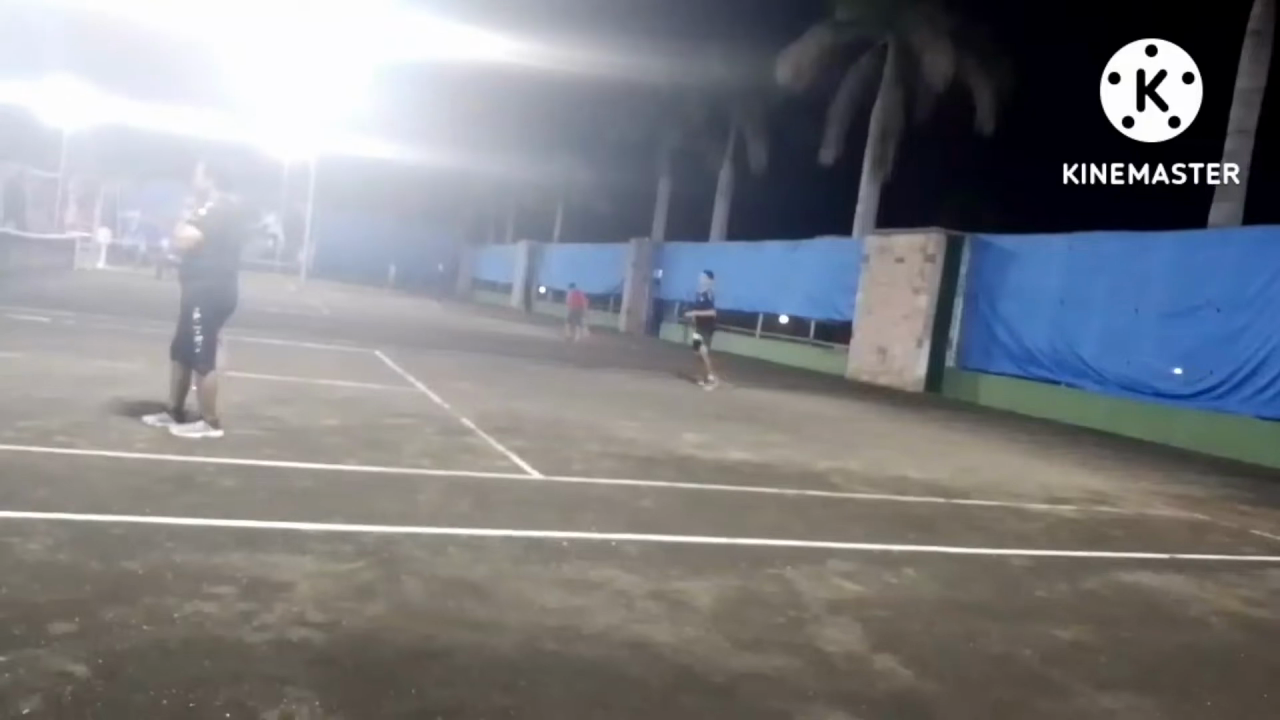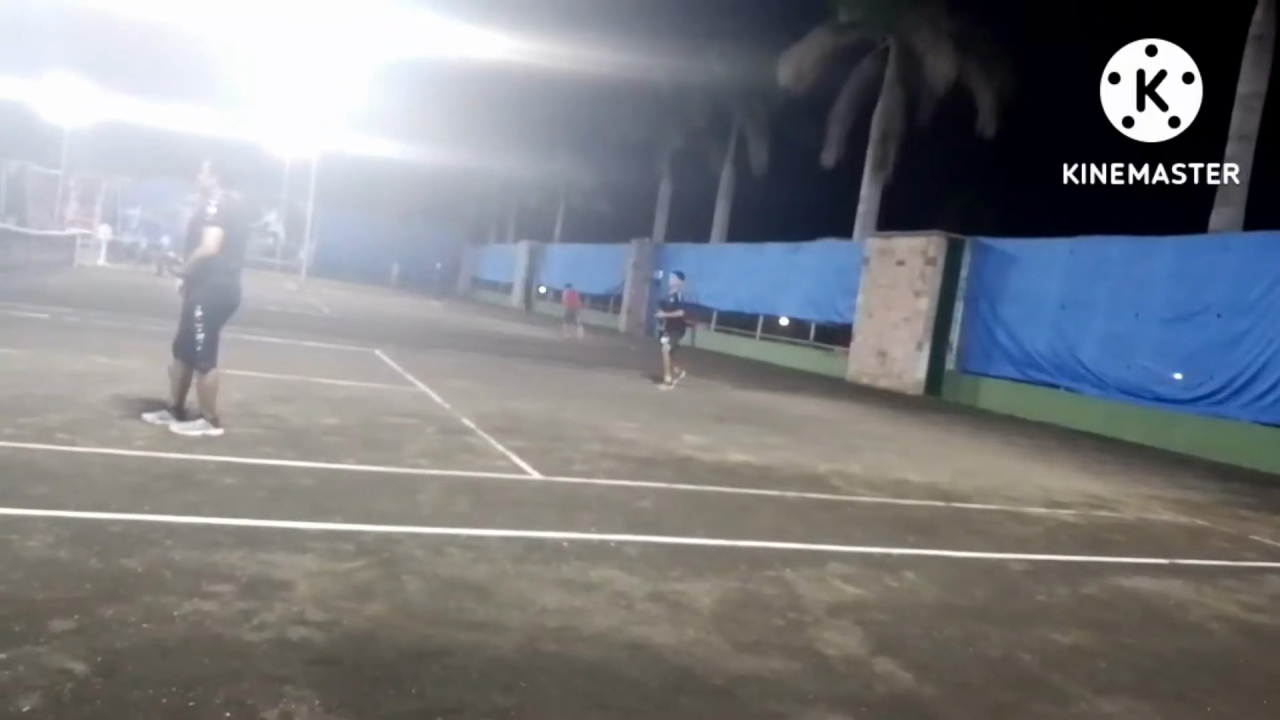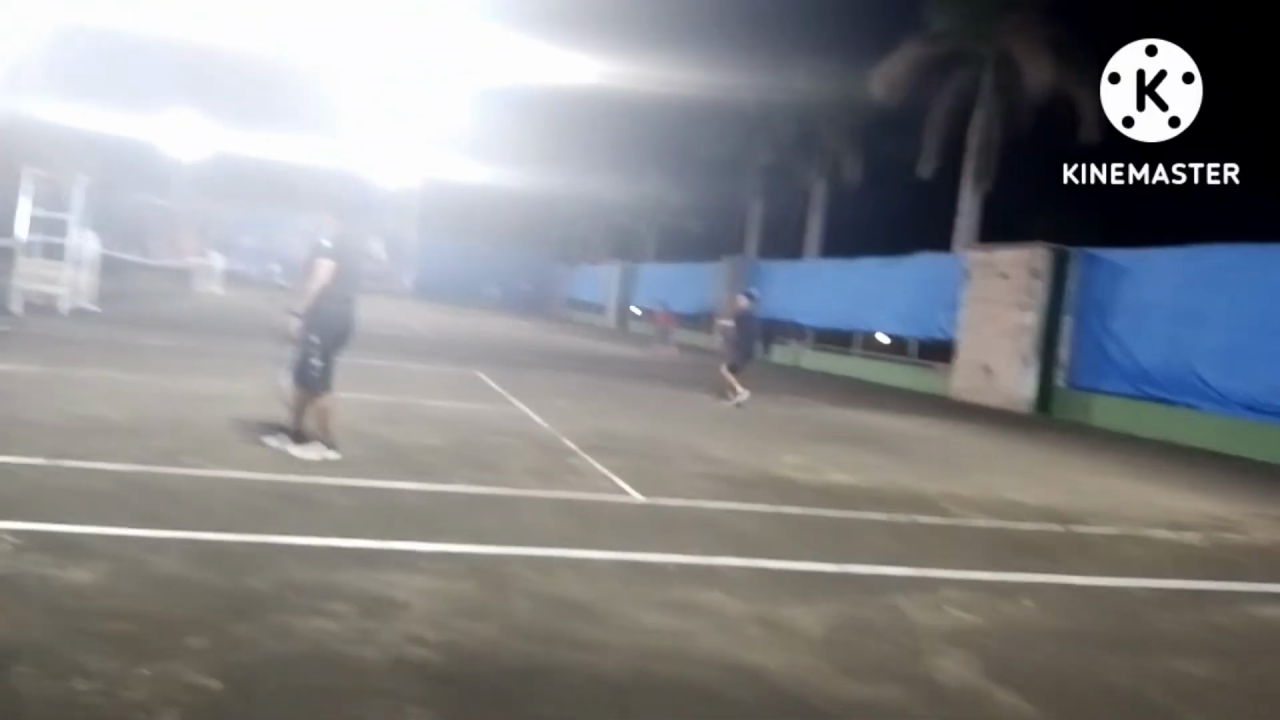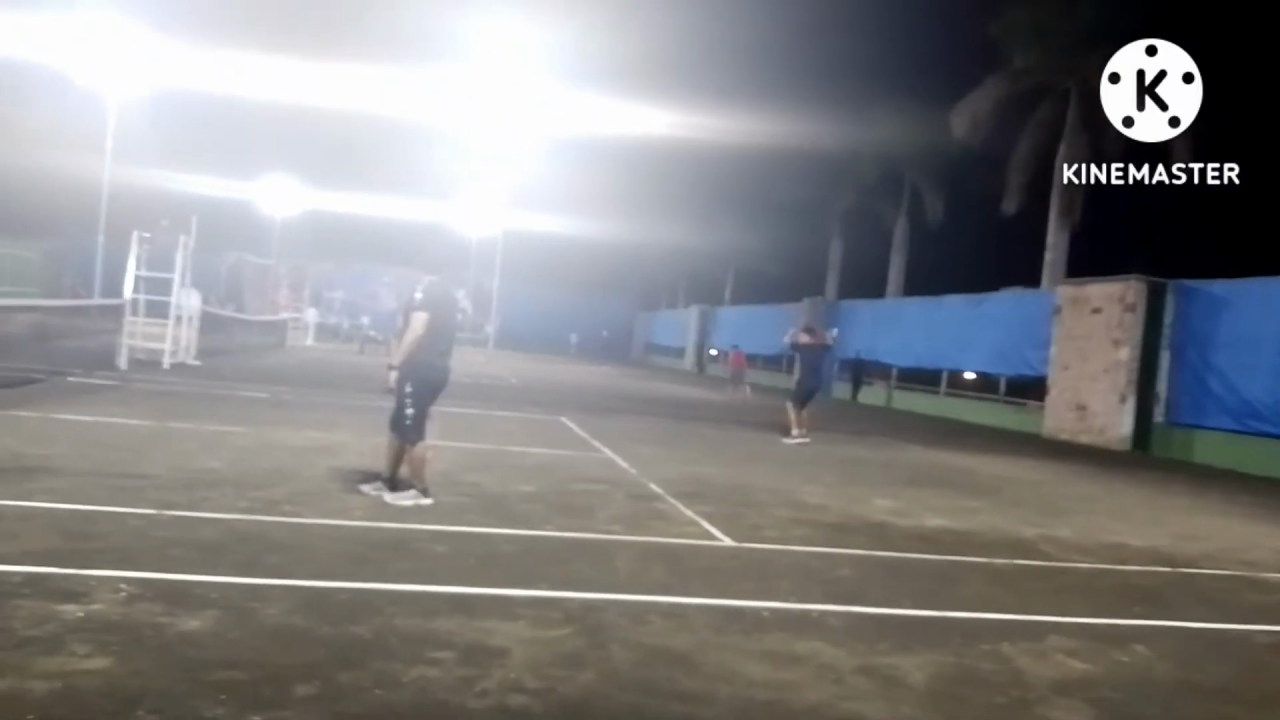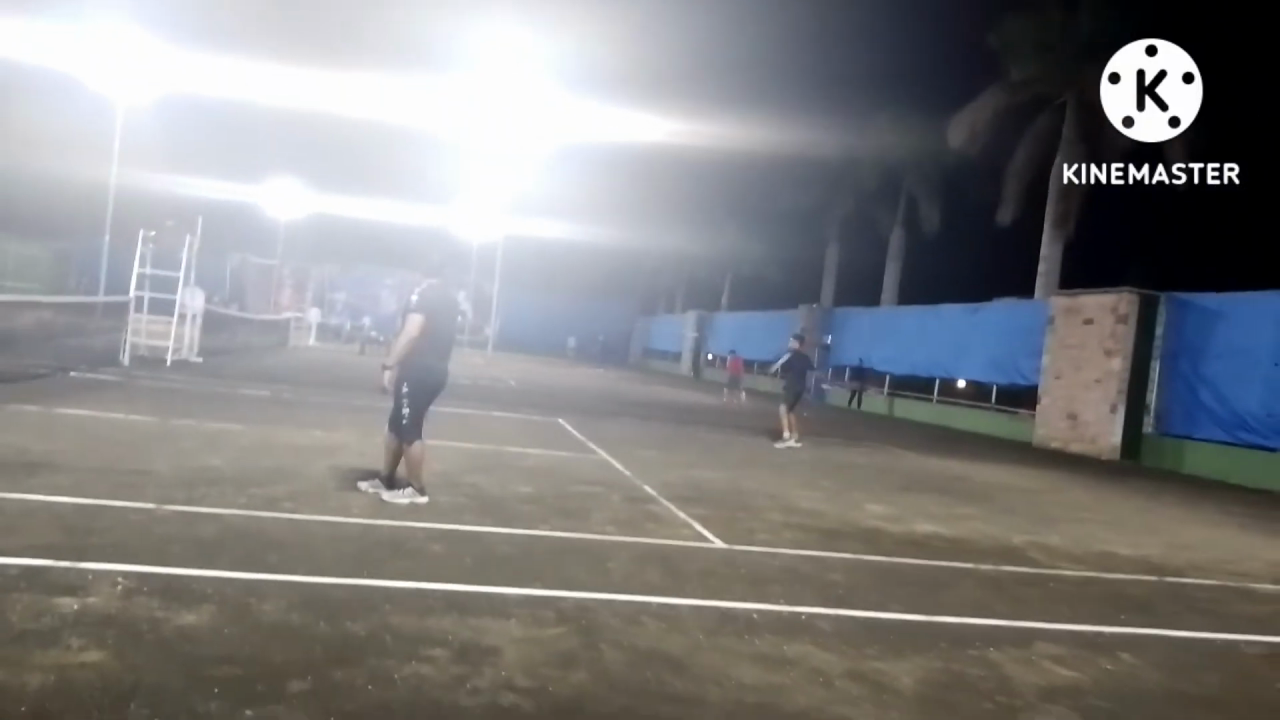
dt=0.5s
person 1, frame 1
left shoulder: (215, 209)
right shoulder: (233, 208)
left elbow: (183, 241)
left wrist: (187, 221)
left hip: (207, 292)
right hip: (209, 290)
left knee: (201, 359)
right knee: (180, 352)
left ankle: (210, 422)
right ankle: (175, 412)
person 1, frame 2
left shoulder: (218, 206)
right shoulder: (232, 206)
left elbow: (209, 248)
left wrist: (183, 274)
left hip: (211, 291)
right hip: (212, 289)
left knee: (203, 358)
right knee: (183, 351)
left ankle: (210, 420)
right ankle: (175, 410)
person 1, frame 3
left shoulder: (332, 238)
right shoulder: (347, 240)
left elbow: (321, 279)
left wrist: (298, 312)
left hip: (326, 317)
right hip: (335, 315)
left knee: (317, 381)
right knee: (304, 376)
left ankle: (325, 443)
right ankle: (295, 432)
person 1, frame 4
left shoulder: (427, 290)
right shoulder: (446, 294)
left elbow: (416, 331)
left wrist: (395, 365)
left hip: (420, 370)
right hip: (434, 368)
left knee: (412, 431)
right knee: (398, 426)
left ankle: (419, 490)
right ankle: (389, 481)
person 1, frame 5
left shoulder: (424, 293)
right shoulder: (448, 297)
left elbow: (411, 332)
left wrist: (389, 365)
left hip: (418, 372)
right hip: (434, 371)
left knee: (409, 430)
right knee: (396, 425)
left ankle: (416, 489)
right ankle: (386, 479)
